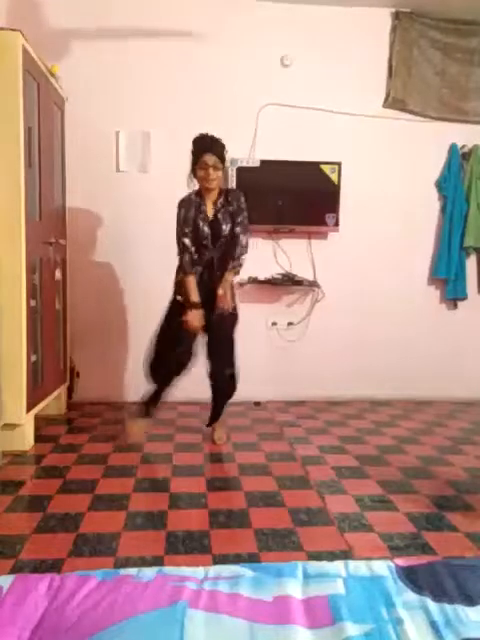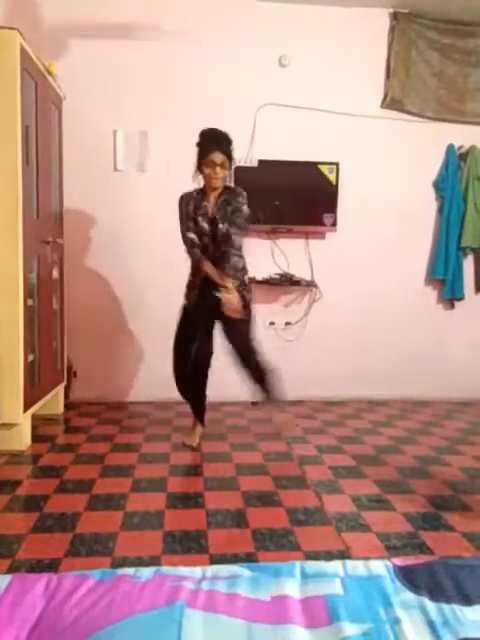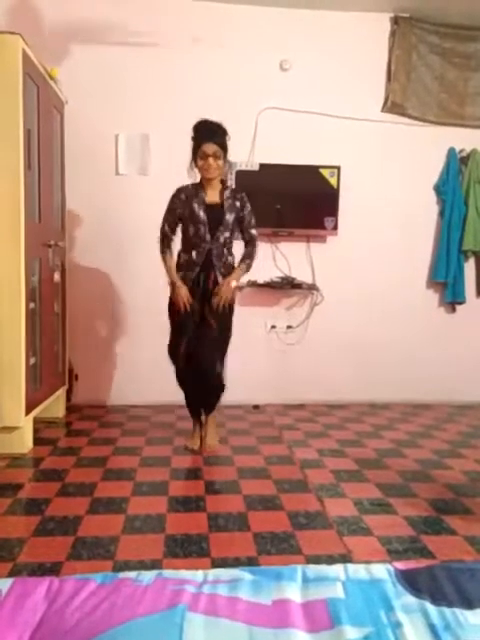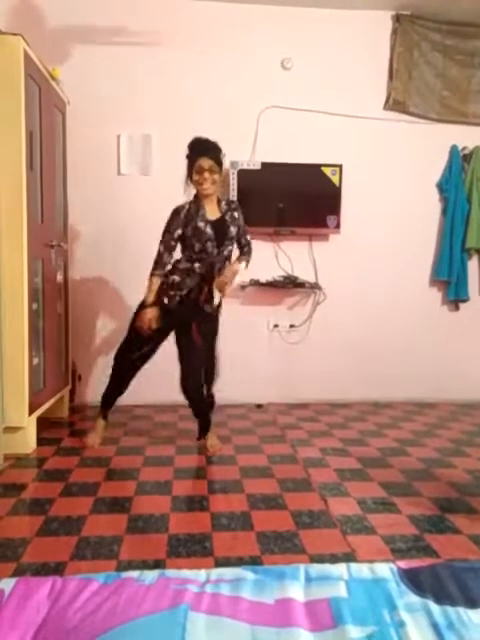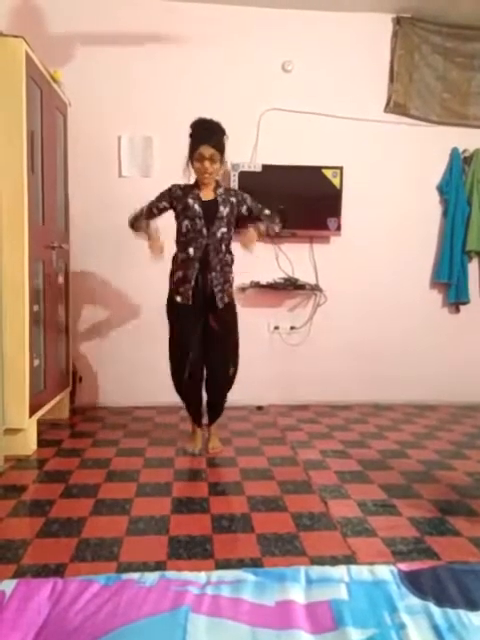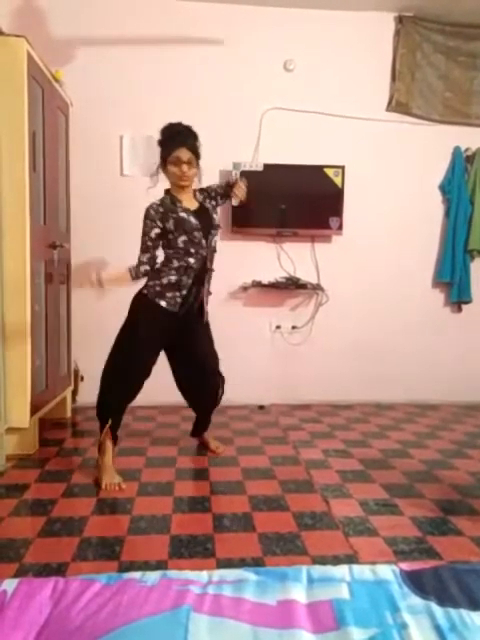
dt=0.7s
person 1, frame 1
left shoulder: (235, 200)
right shoulder: (186, 206)
left elbow: (241, 243)
right elbow: (186, 255)
left wrist: (227, 281)
right wrist: (193, 304)
left hip: (220, 287)
right hip: (189, 289)
left knee: (222, 365)
right knee: (172, 356)
left ankle: (215, 420)
right ankle: (147, 409)
person 1, frame 2
left shoulder: (237, 198)
right shoulder: (188, 202)
left elbow: (235, 242)
right elbow: (193, 248)
left wrist: (231, 288)
right wrist: (221, 281)
left hip: (233, 286)
right hip: (202, 286)
left knee: (244, 350)
right knee: (189, 357)
right ankle: (198, 421)
person 1, frame 3
left shoulder: (238, 199)
right shoulder: (183, 196)
left elbow: (252, 244)
right elbow: (165, 241)
left wrist: (234, 277)
right wrist: (175, 281)
left hip: (219, 284)
right hip: (188, 283)
left knee: (211, 356)
right knee: (184, 356)
left ankle: (210, 420)
right ankle: (196, 423)
person 1, frame 4
left shoulder: (233, 210)
right shoulder: (183, 213)
left elbow: (246, 248)
right elbow: (162, 259)
left wrist: (232, 267)
right wrist: (149, 303)
left hip: (204, 301)
right hip: (173, 294)
left knee: (197, 373)
right knee: (130, 355)
left ankle: (206, 431)
right ankle: (102, 418)
person 1, frame 5
left shoulder: (234, 198)
right shoulder: (178, 194)
left elbow: (273, 222)
right elbow: (137, 219)
left wrist: (255, 227)
right wrist: (149, 231)
left hip: (219, 291)
right hip: (184, 290)
left knee: (222, 364)
right knee: (187, 364)
left ankle: (212, 427)
right ankle: (196, 425)
person 1, frame 6
left shoulder: (207, 198)
right shoulder: (159, 211)
left elbow: (227, 190)
right elbow: (145, 265)
left wrist: (236, 187)
right wrist: (113, 277)
left hip: (193, 307)
right hip: (159, 302)
left knee: (209, 379)
right knee: (126, 375)
left ankle: (201, 432)
right ankle: (105, 456)
